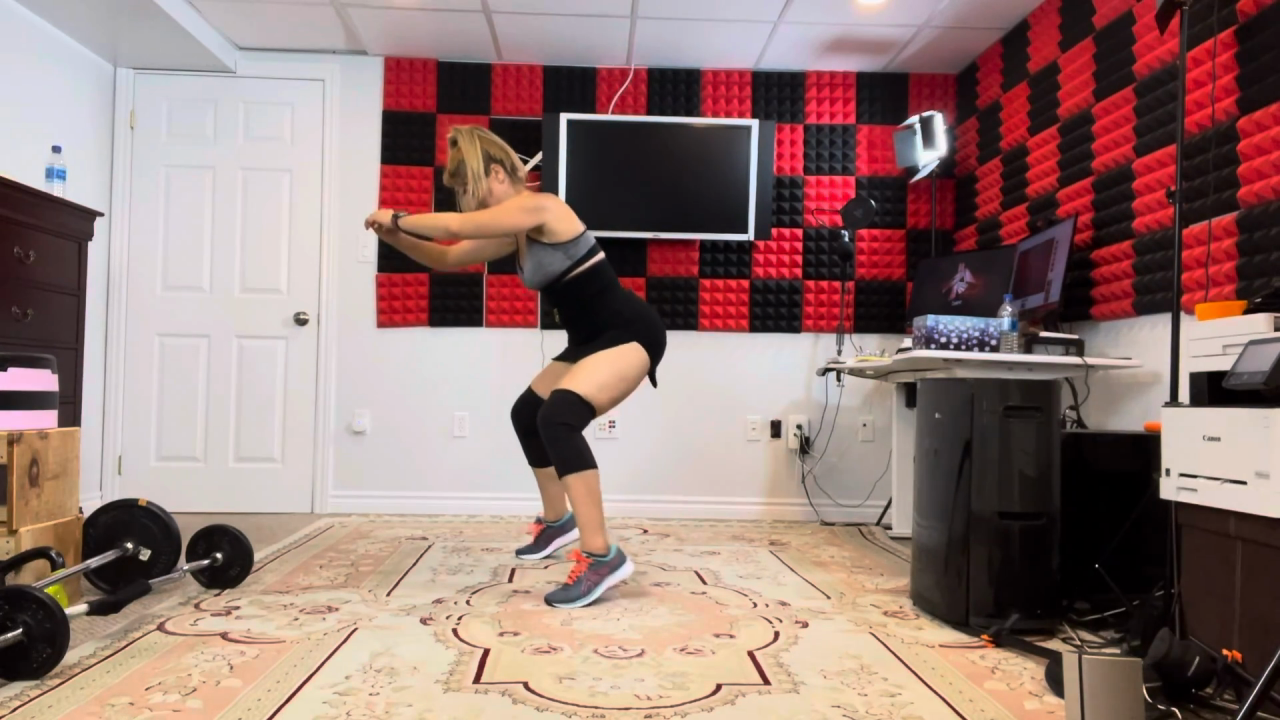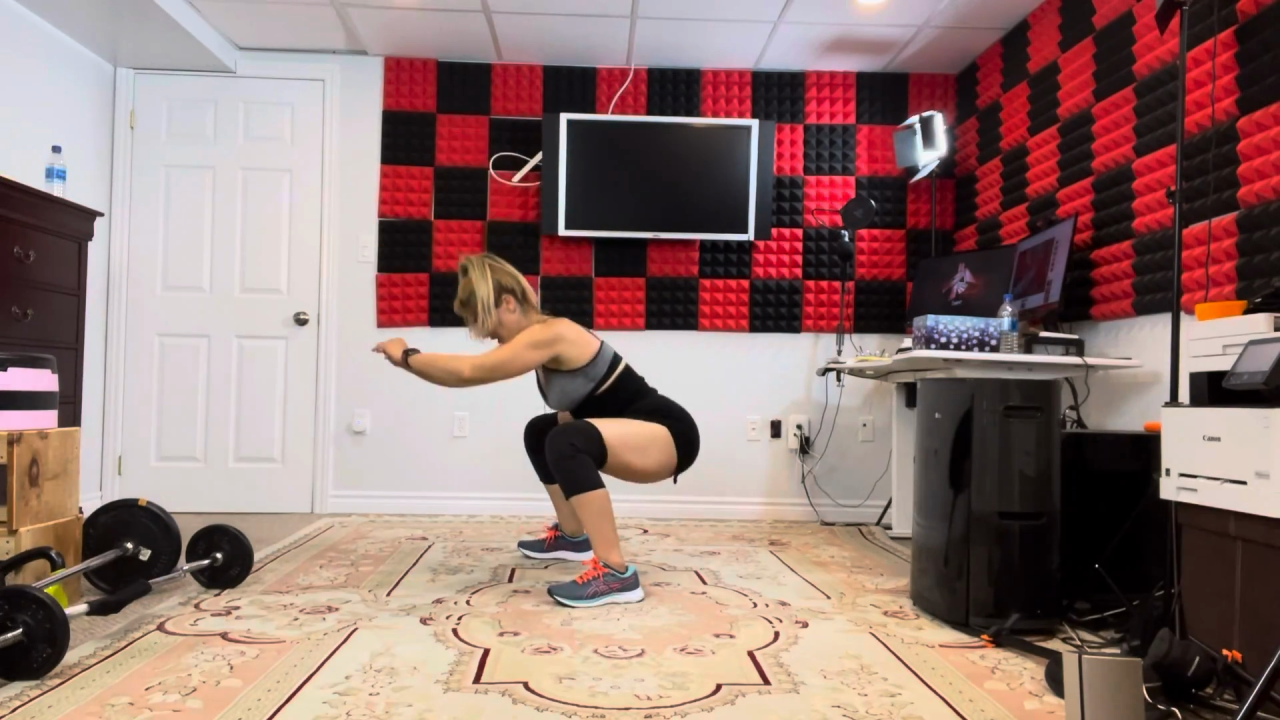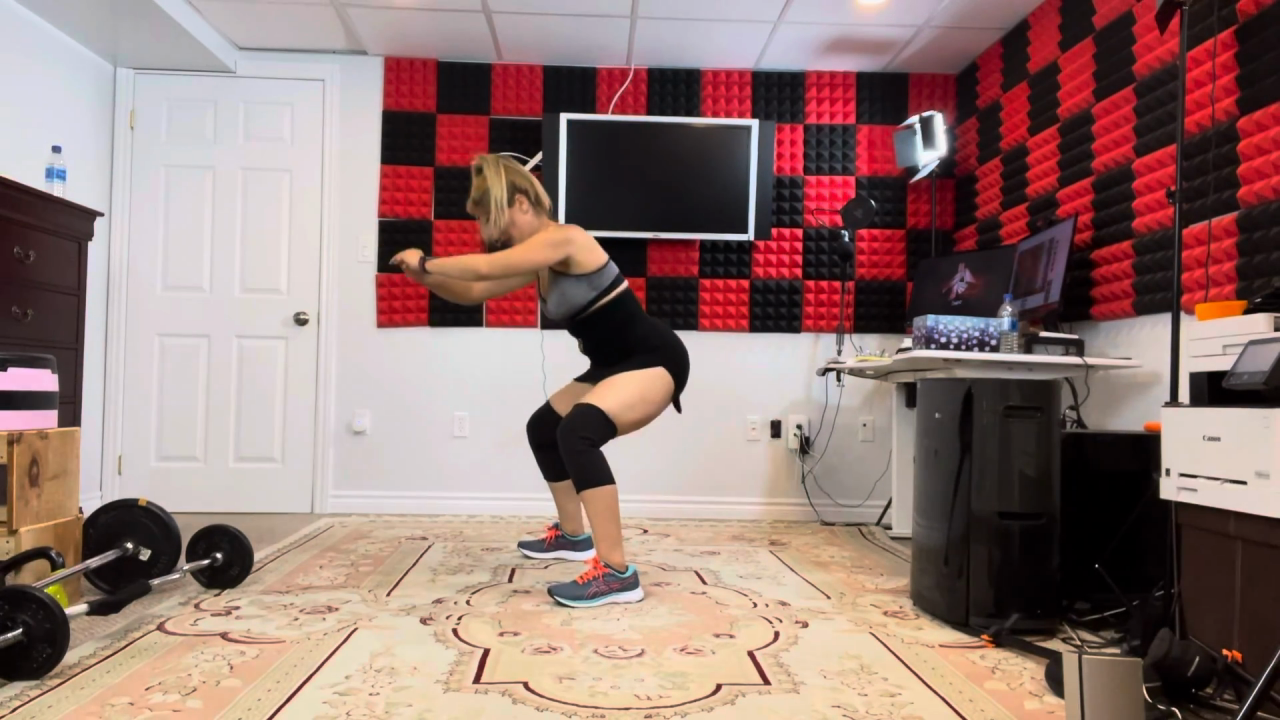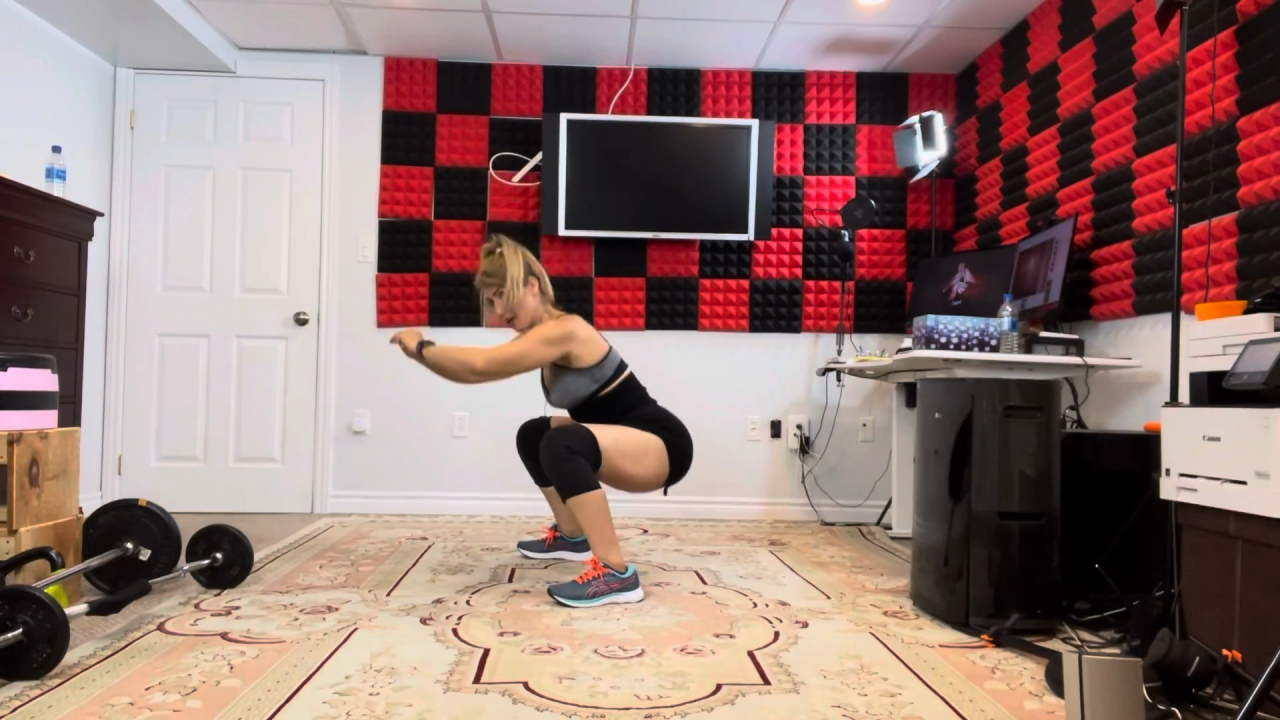
dt=0.5s
person 1, frame 1
left shoulder: (539, 207)
right shoulder: (517, 230)
left elbow: (456, 226)
right elbow: (449, 257)
left wrist: (397, 220)
right wrist: (396, 234)
left hip: (631, 332)
right hip: (595, 337)
left knee: (559, 418)
right knee: (529, 413)
left ankle: (600, 555)
right ankle: (557, 522)
person 1, frame 2
left shoulder: (552, 335)
right shoulder: (536, 338)
left elbow: (471, 372)
right elbow: (471, 373)
left wrist: (408, 356)
right wrist: (410, 358)
left hip: (668, 431)
right hip: (637, 425)
left knee: (565, 443)
right knee: (539, 434)
left ankle: (616, 573)
right ankle: (573, 535)
person 1, frame 3
left shoulder: (565, 238)
right shoulder: (541, 258)
left elbow: (485, 267)
right elbow: (474, 291)
left wrist: (425, 263)
right wrist: (423, 275)
left hip: (655, 359)
right hip: (616, 364)
left knee: (578, 431)
right knee: (543, 428)
left ankle: (616, 571)
right ankle: (572, 535)
person 1, frame 4
left shoulder: (564, 331)
right shoulder: (541, 336)
left elbow: (483, 365)
right elbow: (476, 372)
left wrist: (422, 346)
right wrist: (422, 350)
left hip: (662, 442)
right hip: (628, 433)
left knee: (561, 445)
right knee: (532, 438)
left ankle: (616, 573)
right ankle: (572, 536)
